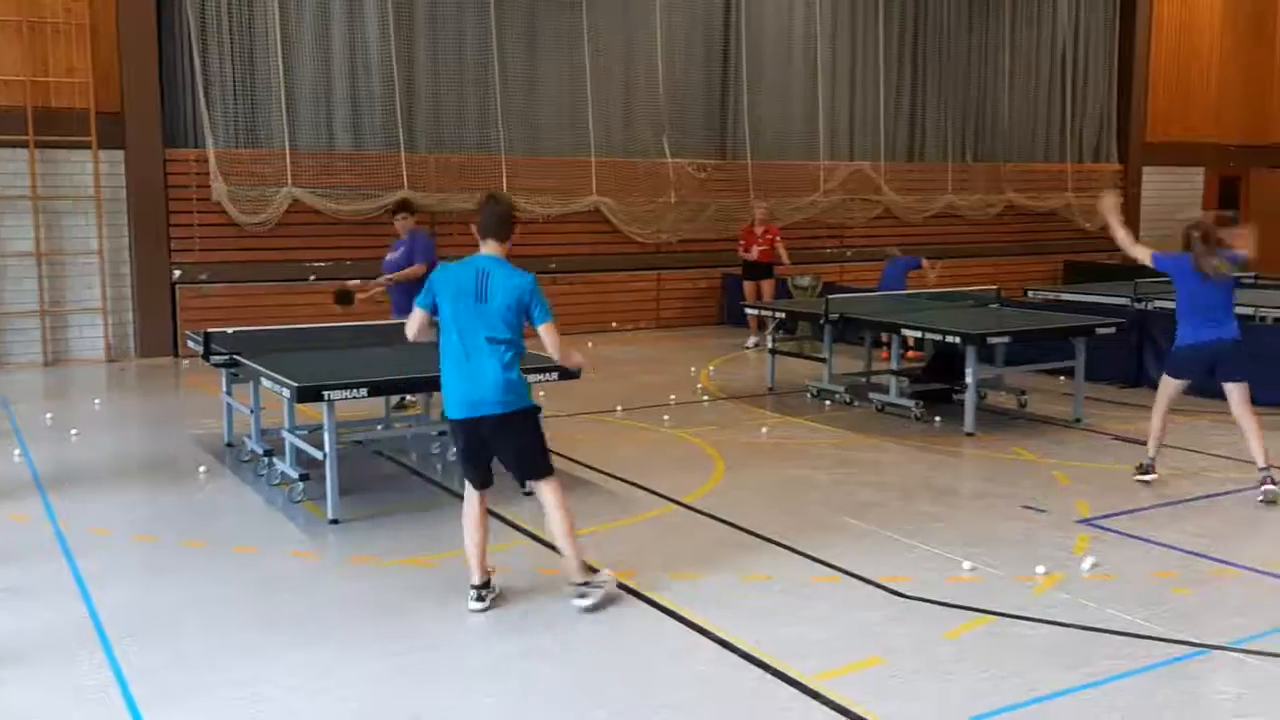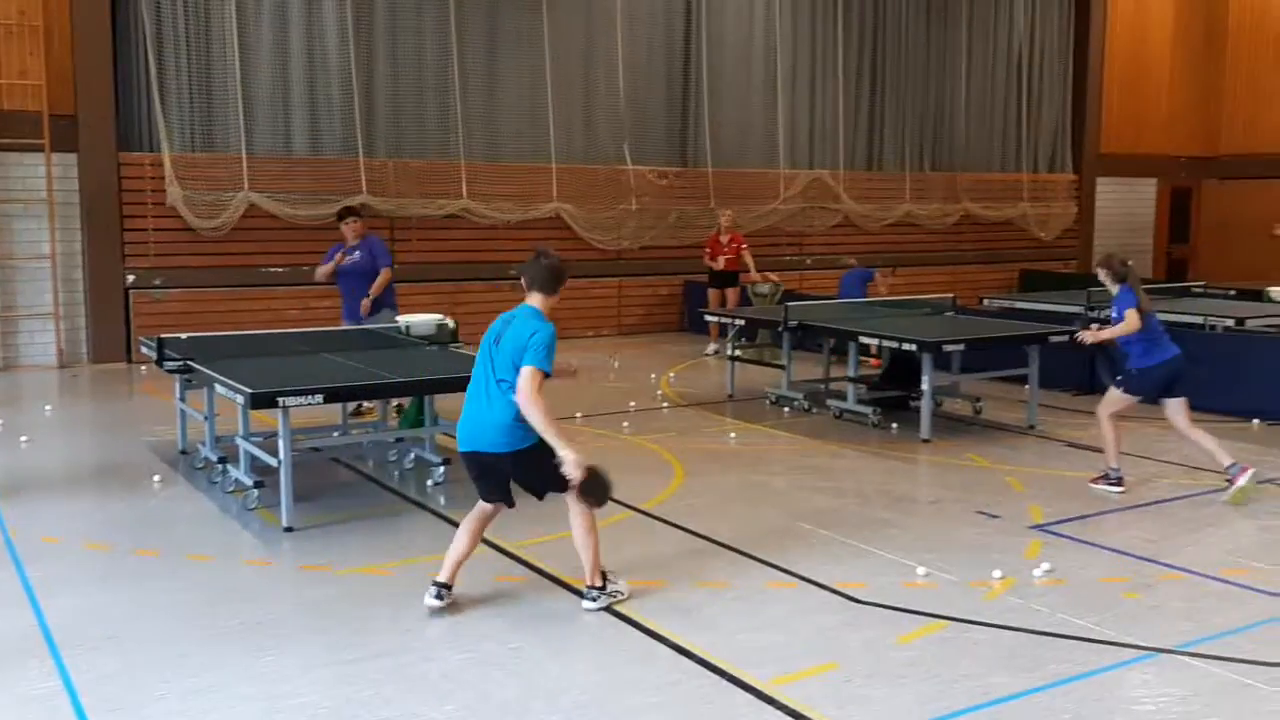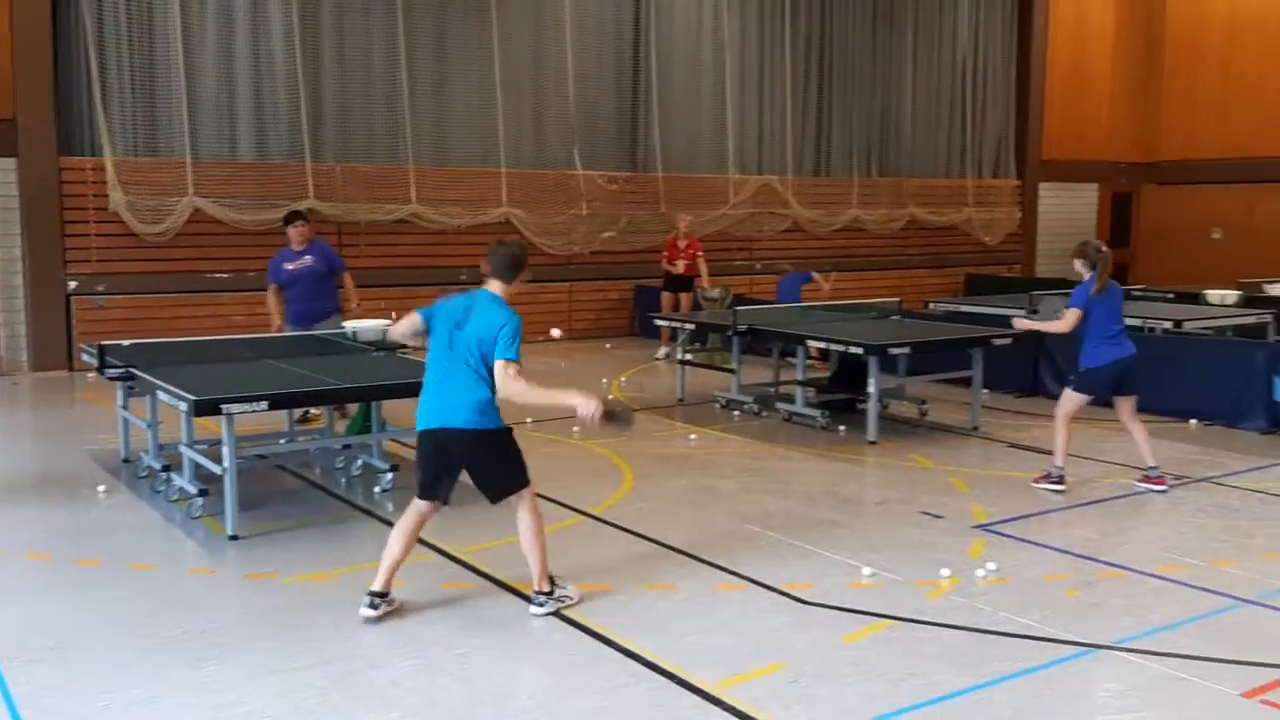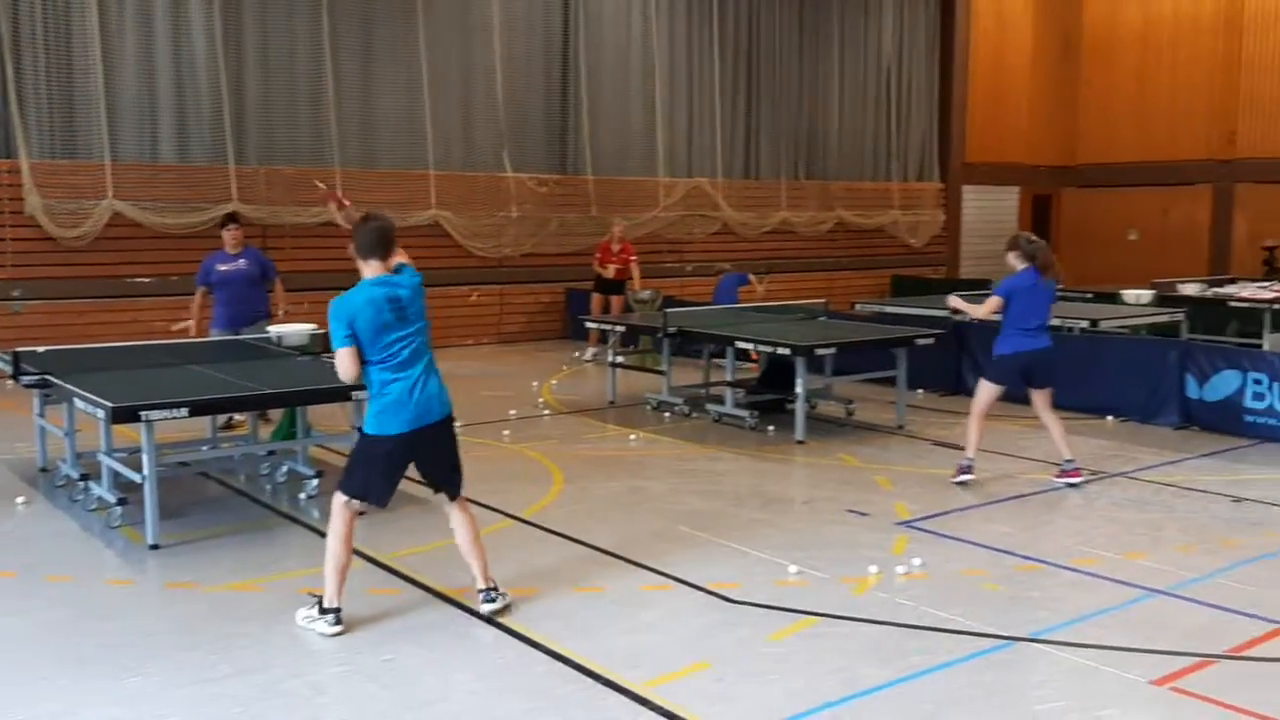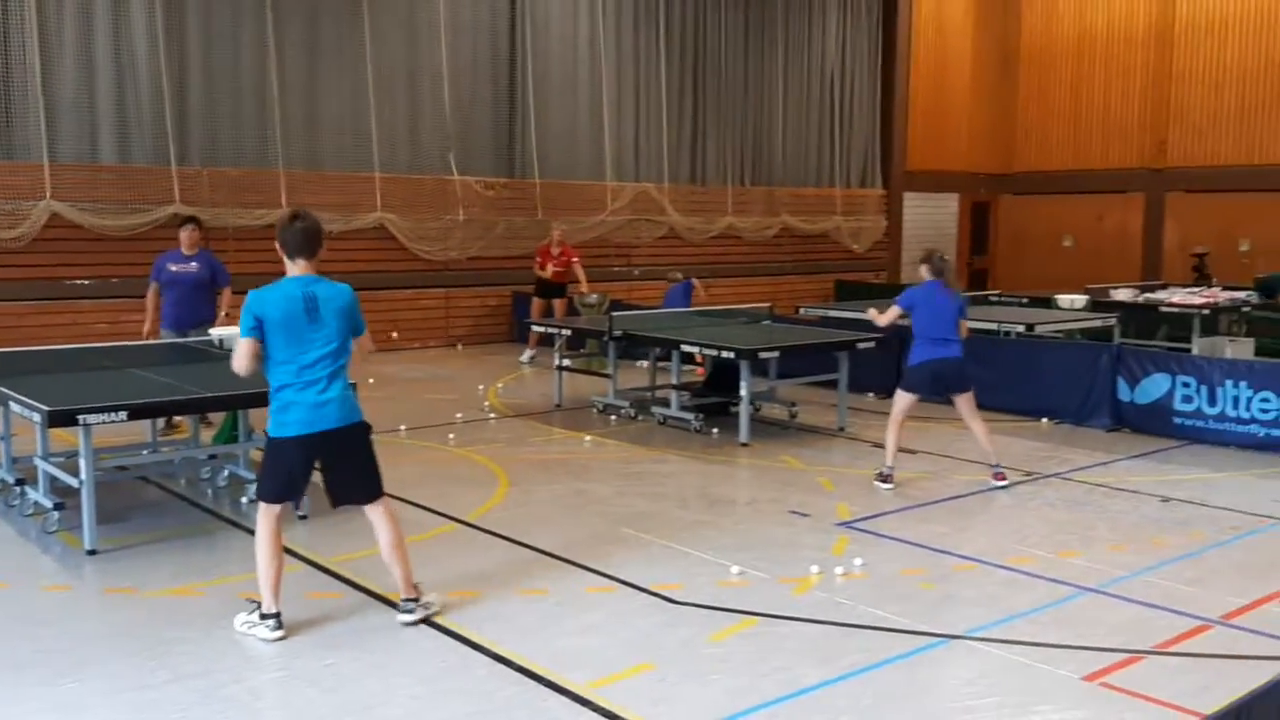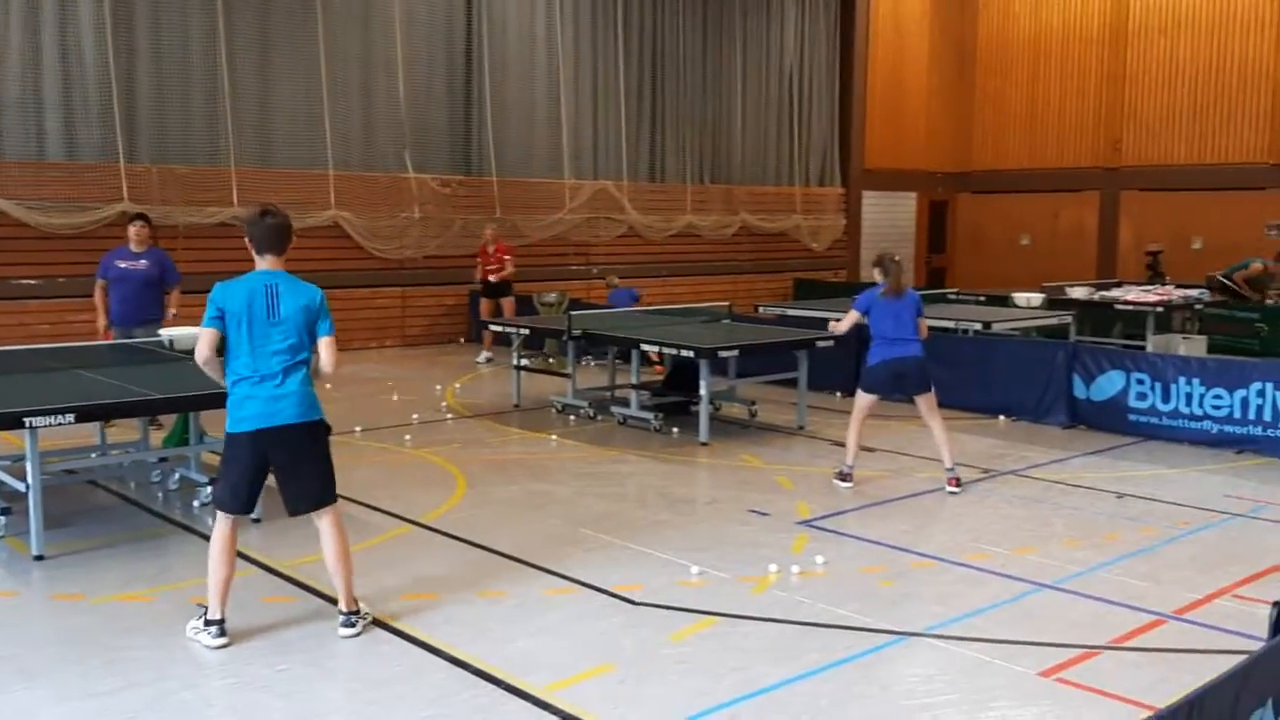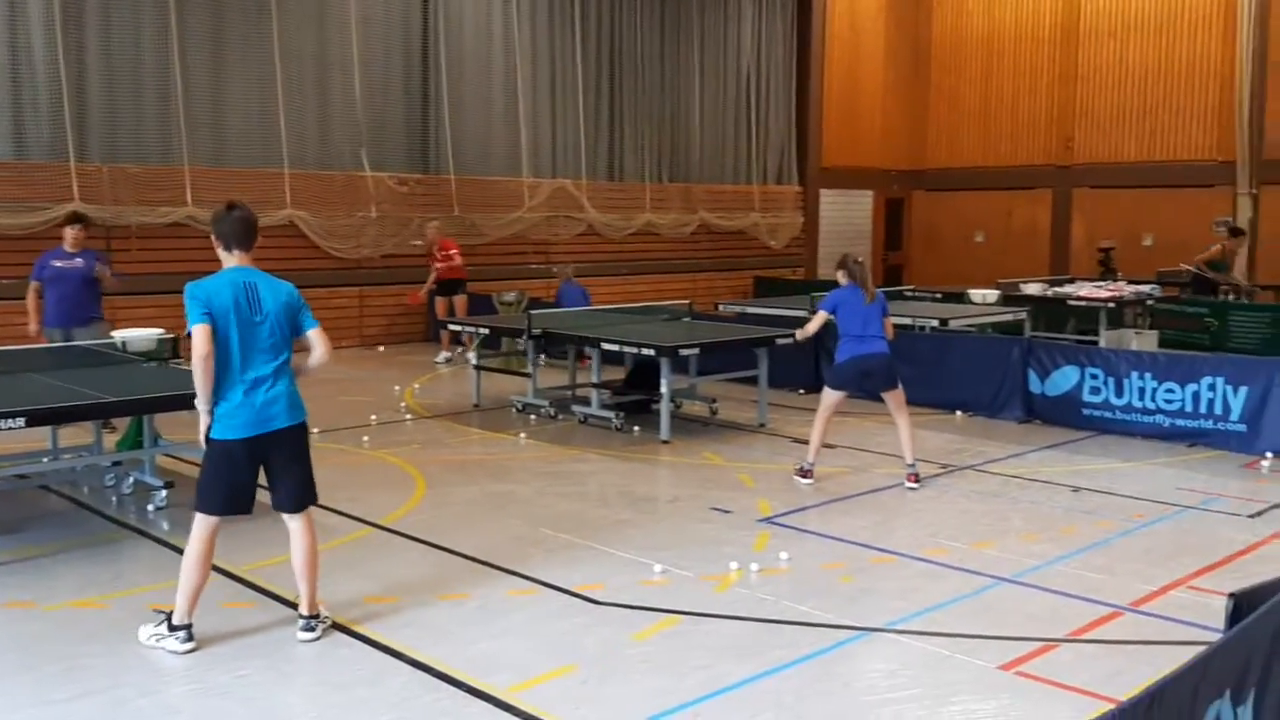
dt=0.3s
person 1, frame 1
left shoulder: (445, 275)
right shoulder: (523, 283)
left elbow: (413, 332)
right elbow: (555, 349)
right wrist: (574, 358)
left hip: (462, 406)
right hip: (508, 403)
left knee: (475, 492)
right knee: (547, 487)
left ankle: (479, 586)
right ankle: (580, 581)
person 1, frame 2
left shoulder: (503, 322)
right shoulder: (541, 330)
right elbow: (527, 395)
right wrist: (566, 448)
left hip: (470, 437)
right hip: (509, 438)
left knee: (489, 505)
right knee: (577, 494)
left ankle: (441, 585)
right ankle: (596, 586)
person 1, frame 3
left shoulder: (449, 304)
right shoulder: (506, 319)
left elbow: (397, 333)
right elbow: (506, 387)
right wrist: (571, 398)
left hip: (432, 422)
right hip: (475, 423)
left knee: (422, 506)
right knee: (524, 499)
left ankle: (377, 594)
right ankle: (544, 591)
person 1, frame 4
left shoulder: (344, 306)
right shoulder: (410, 282)
left elbow: (348, 373)
right elbow: (399, 260)
right wrist: (380, 238)
left hip: (387, 423)
right hip: (434, 414)
left knee: (344, 507)
right knee: (455, 503)
left ankle: (330, 610)
right ankle: (488, 589)
person 1, frame 5
left shoulder: (259, 300)
right shoulder: (344, 295)
left elbow: (242, 366)
right elbow: (365, 347)
left hip: (288, 425)
right hip: (343, 420)
left knee: (268, 514)
right knee: (377, 506)
left ankle: (268, 614)
right ankle: (410, 597)
person 1, frame 6
left shoulder: (225, 293)
right shoulder: (311, 295)
left elbow: (204, 354)
right elbow: (327, 363)
left hip: (246, 422)
right hip: (300, 418)
left knee: (226, 520)
right knee: (326, 514)
left ankle: (213, 621)
right ankle: (348, 611)
person 1, frame 7
left shoulder: (201, 291)
right shoulder: (286, 292)
left elbow: (202, 353)
right elbow: (321, 352)
left wrist: (205, 407)
left hip: (232, 425)
right hip: (284, 419)
left knee: (206, 525)
right knee: (299, 517)
left ankle: (178, 625)
right ankle: (309, 615)
person 2, frame 1
left shoulder: (1177, 264)
right shoulder: (1224, 260)
left elbow: (1133, 249)
right elbow: (1248, 250)
left wrist: (1111, 213)
left hip: (1190, 347)
right hip: (1227, 345)
left knee: (1161, 404)
right knee: (1244, 413)
left ankle: (1148, 464)
right ankle: (1264, 474)
person 2, frame 2
left shoulder: (1124, 297)
right shoulder: (1127, 294)
left elbow: (1134, 324)
left wrist: (1099, 334)
right wrist: (1101, 332)
left hip: (1148, 368)
right hip: (1172, 363)
left knee: (1105, 412)
right knee: (1186, 426)
left ankle: (1113, 476)
right ankle: (1235, 468)
person 2, frame 3
left shoulder: (1083, 292)
right shoulder: (1115, 288)
left elbow: (1066, 326)
left wrist: (1029, 324)
right wrist: (1075, 316)
left hip: (1097, 365)
right hip: (1126, 359)
left knee: (1062, 415)
right knee: (1130, 418)
left ankle: (1057, 474)
right ankle: (1155, 473)
person 2, frame 4
left shoulder: (1011, 283)
right shoulder: (1048, 282)
left elbow: (984, 311)
left wrist: (959, 304)
left hip: (1010, 354)
right hip: (1041, 353)
left knee: (978, 409)
right knee: (1045, 411)
left ankle: (967, 465)
right ankle: (1070, 466)
person 2, frame 5
left shoulder: (913, 293)
right shoulder: (956, 297)
left elbow: (883, 321)
left wrist: (873, 314)
left hip: (922, 363)
right hip: (953, 362)
left knee: (896, 417)
right knee: (972, 417)
left ankle: (886, 473)
right ankle: (997, 470)
person 2, frame 6
left shoulder: (869, 296)
right shoulder: (913, 297)
left elbow: (843, 327)
right elbow: (923, 333)
left wrist: (832, 326)
left hip: (881, 363)
right hip: (913, 361)
left knee: (857, 417)
right knee: (933, 418)
left ankle: (846, 472)
right ankle: (951, 475)
person 2, frame 7
left shoulder: (836, 296)
right shoulder: (878, 297)
left elbow: (812, 328)
right elbow: (889, 334)
left wrist: (800, 334)
left hip: (848, 361)
right hip: (880, 359)
left knee: (823, 414)
right knee: (901, 414)
left ankle: (807, 468)
right ankle: (911, 471)
person 3, frame 1
left shoulder: (421, 239)
right shoulder: (397, 244)
left elbow: (419, 269)
right elbow: (392, 277)
left wrist: (390, 278)
right wrist: (370, 291)
right hip: (401, 310)
right ankle: (410, 395)
person 3, frame 2
left shoulder: (374, 244)
right shoulder: (336, 251)
left elbow: (385, 273)
right elbow: (318, 276)
left wrist: (370, 297)
right wrist: (335, 263)
left hip: (380, 312)
right hip: (351, 316)
left ankle: (399, 400)
right ankle: (366, 401)
person 3, frame 3
left shoulder: (323, 250)
right shoulder: (279, 259)
left elbow: (345, 276)
right elbow: (272, 292)
left wrist: (354, 302)
right wrist: (276, 317)
left hip: (328, 318)
right hip: (296, 322)
left ankle: (340, 402)
right ankle: (313, 407)
person 3, frame 4
left shoulder: (256, 256)
right shoulder: (211, 262)
left elbow: (276, 283)
right elbow: (200, 294)
left wrist: (281, 309)
right wrist: (194, 323)
left hip: (256, 323)
right hip: (223, 326)
right ankle: (236, 414)
person 3, frame 5
left shoulder: (209, 260)
right shoulder: (164, 260)
left elbow: (225, 288)
right elbow: (153, 290)
left wrist: (223, 313)
right wrist: (149, 320)
left hip: (202, 326)
right hip: (171, 327)
left ankle: (201, 412)
right ankle: (173, 417)
person 3, frame 6
left shoulder: (160, 257)
right shoulder: (112, 257)
left elbow: (175, 288)
right elbow: (100, 287)
left wrist: (171, 312)
right wrist: (101, 316)
left hip: (149, 325)
right hip: (117, 325)
left ankle: (151, 413)
person 3, frame 7
left shoulder: (94, 257)
right shoulder: (47, 258)
left elbow: (111, 285)
right elbow: (33, 290)
left wrist: (105, 275)
right wrist: (33, 320)
left hip: (88, 325)
right hip: (54, 326)
